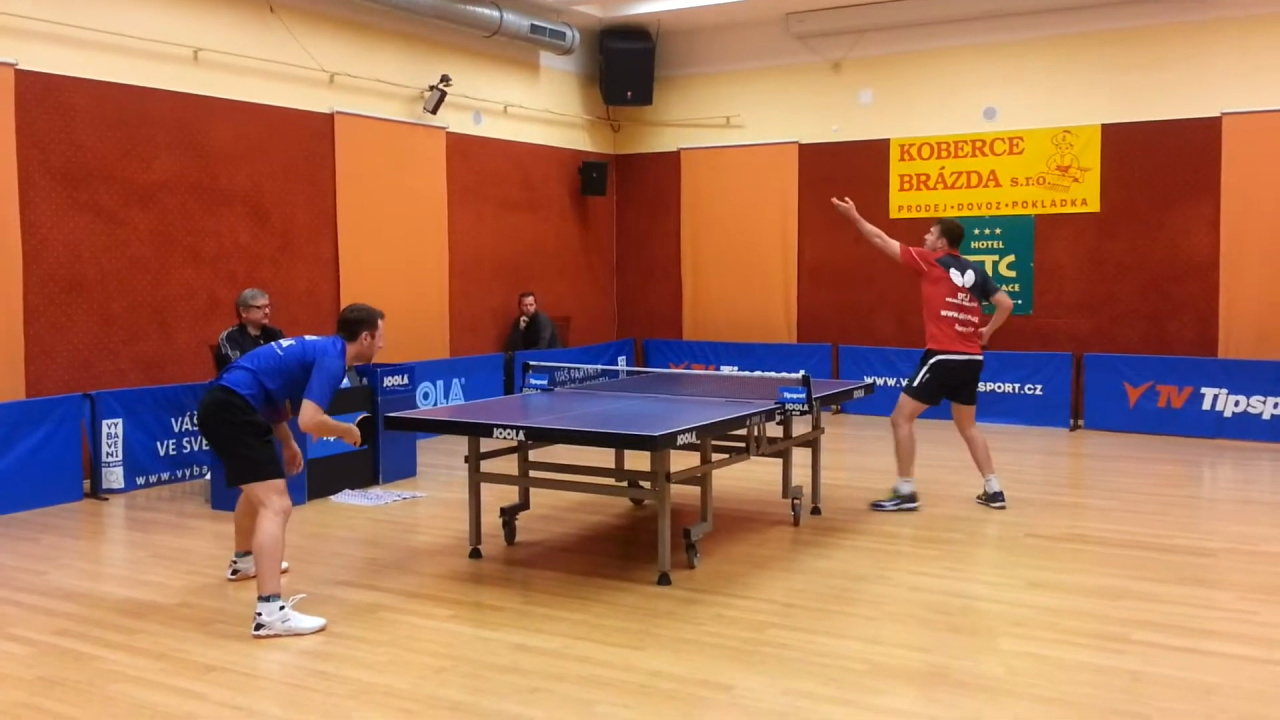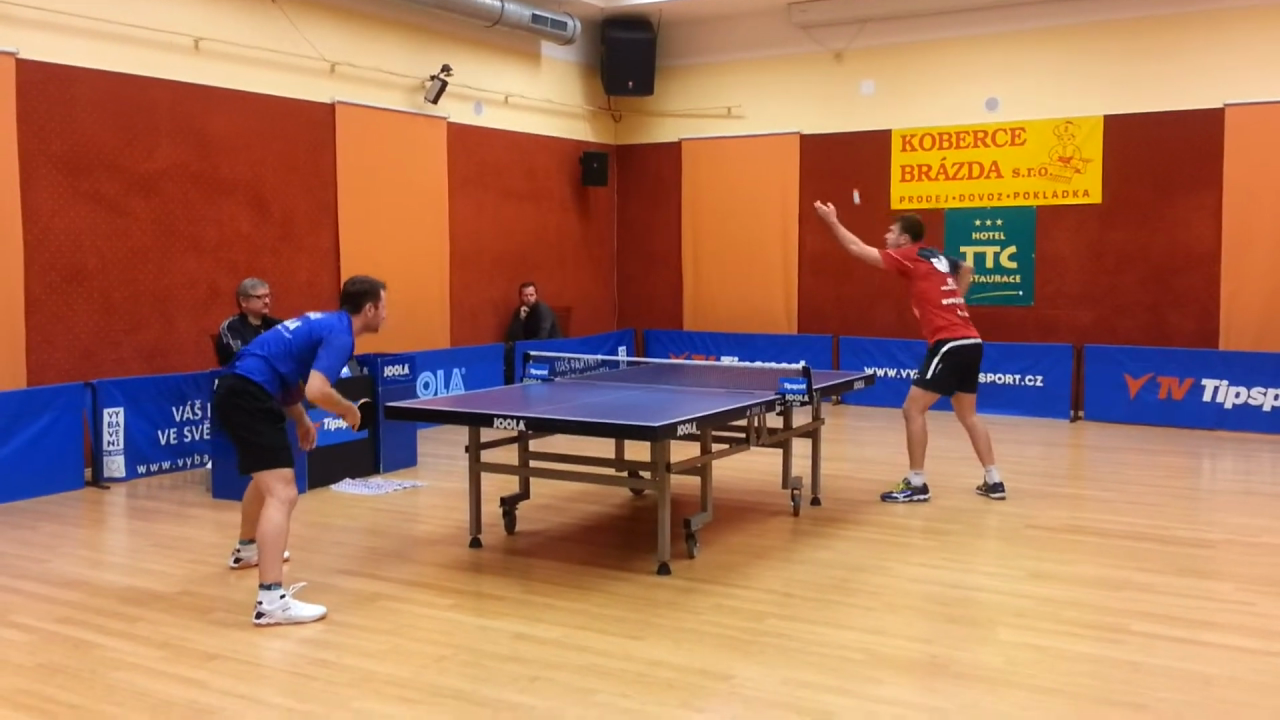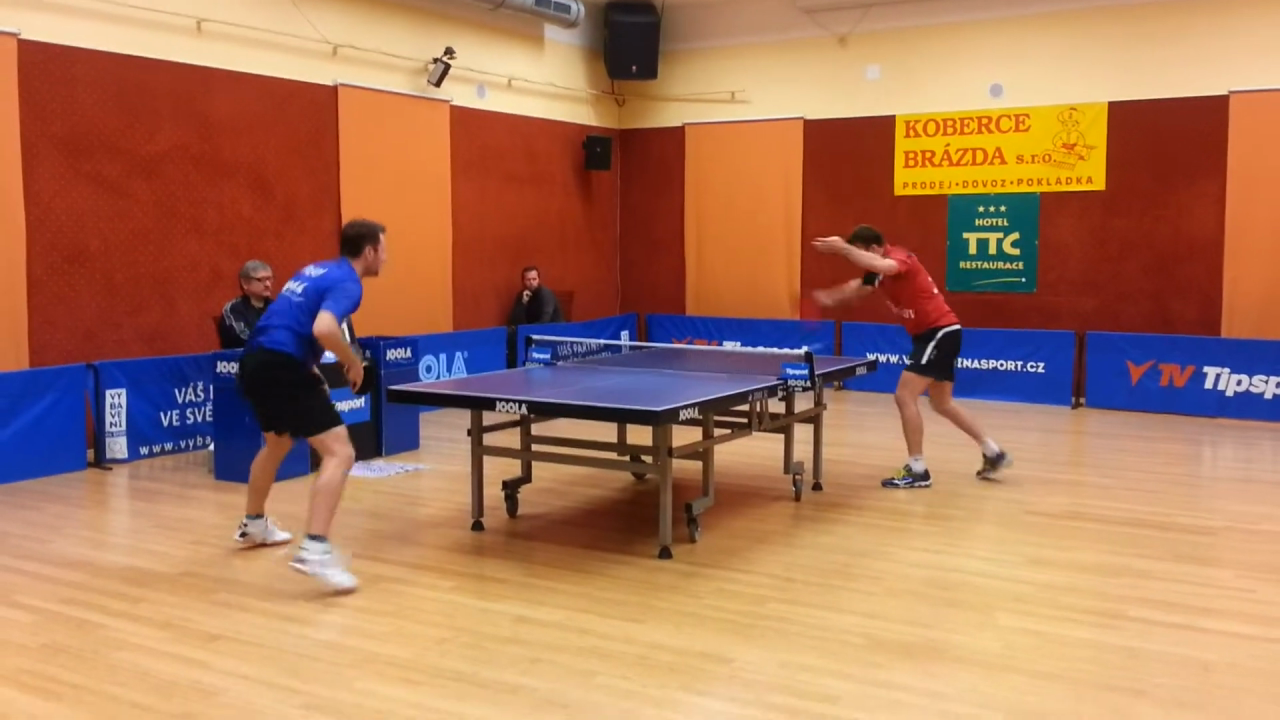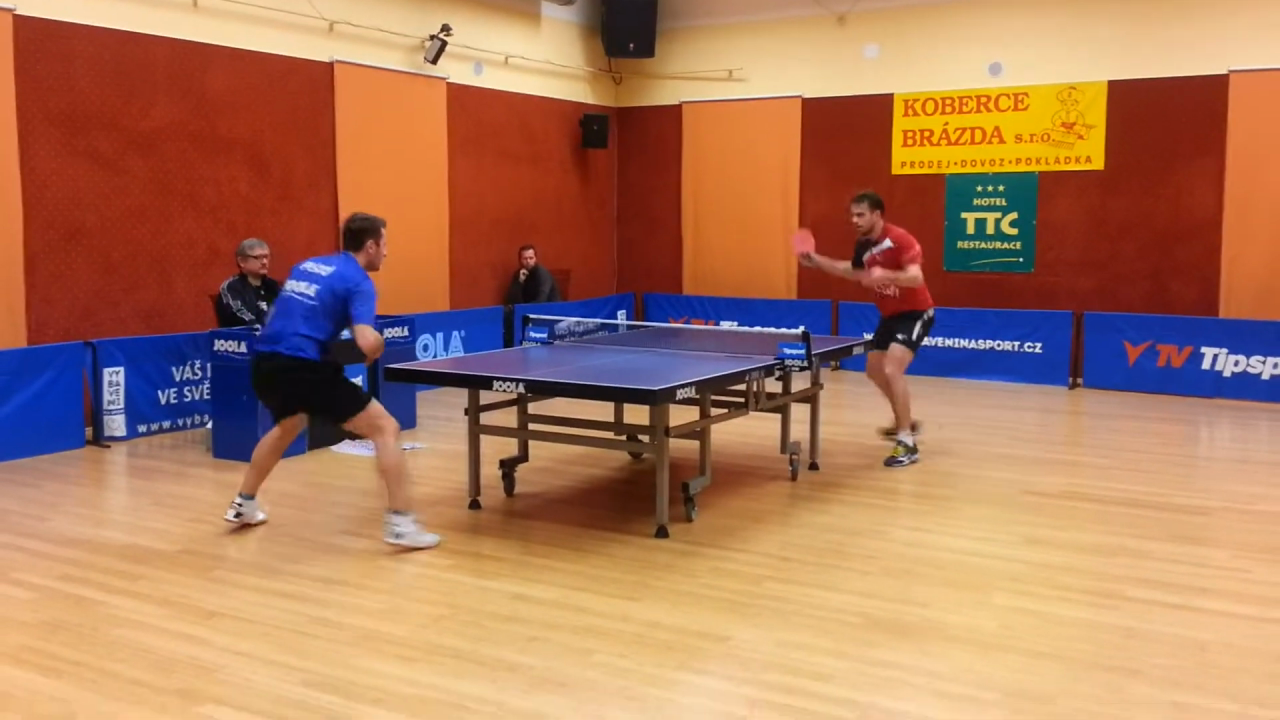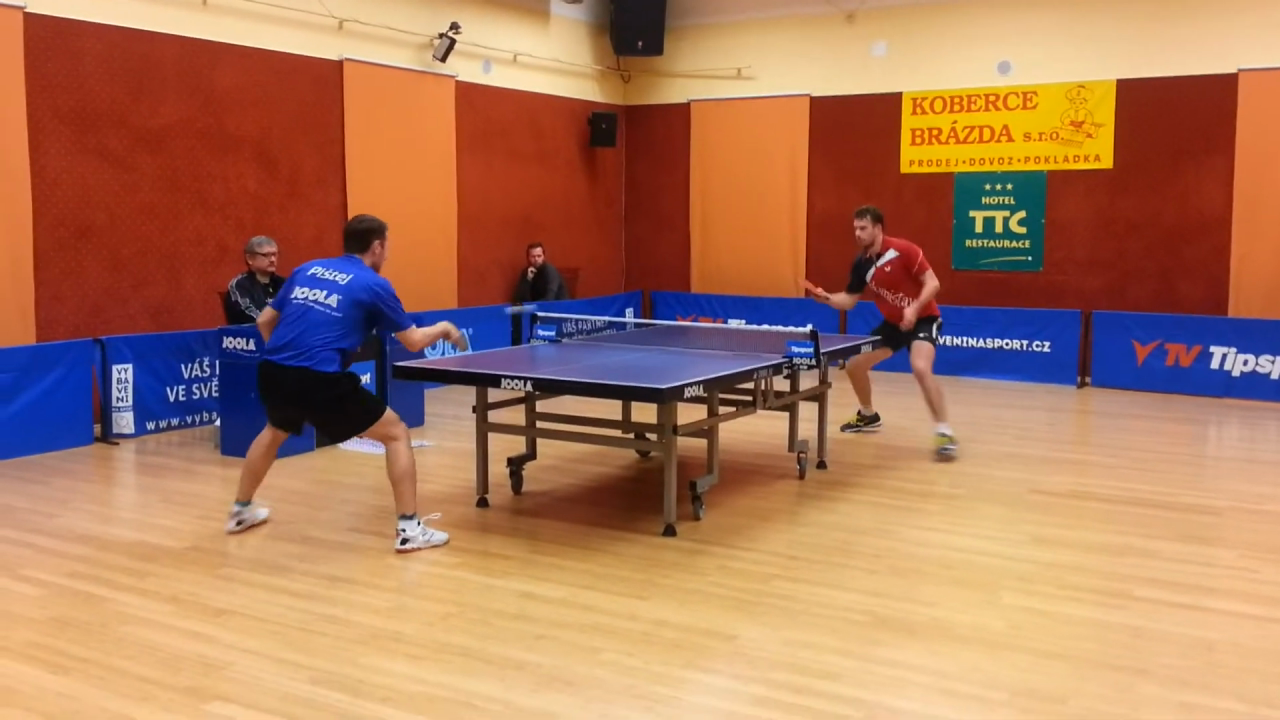
dt=0.3s
person 1, frame 1
left shoulder: (319, 347)
right shoulder: (332, 359)
right elbow: (309, 420)
left wrist: (287, 443)
right wrist: (346, 431)
left hip: (221, 403)
right hip: (233, 410)
left knee: (258, 488)
right knee: (275, 505)
left ankle: (243, 560)
right ankle: (270, 612)
person 1, frame 2
left shoulder: (323, 323)
right shoulder: (340, 335)
right elbow: (316, 391)
left wrist: (301, 419)
right wrist: (349, 411)
left hip: (234, 390)
right hip: (248, 398)
left knee: (267, 474)
right knee: (281, 494)
left ankle: (246, 549)
right ankle: (271, 599)
person 1, frame 3
left shoulder: (313, 272)
right shoulder: (347, 283)
right elbow: (322, 329)
left wrist: (309, 368)
right wrist: (353, 362)
left hip: (254, 359)
right hip: (282, 367)
left knee: (276, 443)
right knee: (339, 454)
left ankle: (253, 524)
right ankle: (313, 550)
person 1, frame 4
left shoulder: (306, 266)
right shoulder: (357, 281)
left elbow: (279, 318)
right elbow: (367, 342)
right wrist: (378, 346)
left hip: (265, 363)
right hip: (302, 367)
left knee: (287, 426)
right knee: (385, 428)
left ankle: (243, 505)
right ankle: (400, 524)
person 1, frame 5
left shoulder: (306, 270)
right shoulder: (373, 285)
left elbow: (265, 320)
right elbow: (413, 341)
right wrist: (444, 329)
left hip: (274, 374)
right hip: (323, 382)
left knee: (274, 433)
right knee: (397, 436)
left ankle: (241, 508)
right ankle: (410, 528)
person 2, frame 1
left shoulder: (930, 261)
right shoulder: (975, 272)
left elbow: (882, 241)
right elbow: (1005, 304)
left wrist: (853, 216)
right wrist: (987, 330)
left hip: (942, 357)
right hip: (971, 358)
left knee: (900, 418)
right knee: (967, 425)
left ankle: (905, 492)
right ankle: (994, 490)
person 2, frame 2
left shoulder: (909, 256)
right shoulder: (939, 258)
left elbow: (859, 250)
right elbow: (966, 269)
left wrist: (832, 221)
left hip: (949, 344)
right hip: (970, 343)
left knee: (913, 409)
right knee: (968, 414)
left ankle: (916, 483)
right ankle: (994, 481)
person 2, frame 3
left shoulder: (897, 257)
right shoulder: (877, 272)
left elbow: (887, 268)
right elbow: (859, 286)
left wrist: (844, 249)
right wrist: (834, 296)
left hip: (940, 332)
right hip: (931, 334)
left knee: (904, 396)
right knee: (942, 403)
left ankle: (917, 470)
right ankle: (993, 452)
person 2, frame 4
left shoulder: (900, 239)
right shoulder: (863, 244)
left elbow: (916, 278)
right elbow: (852, 271)
left wrist: (887, 277)
right wrist: (817, 261)
left hip: (914, 313)
right hip: (891, 315)
left knee: (891, 371)
right knee: (874, 369)
left ankle: (907, 443)
right ankle: (904, 422)
person 2, frame 5
left shoulder: (903, 250)
right shoulder: (860, 262)
left elbow: (933, 283)
right elbow: (847, 302)
left wrist: (915, 306)
right wrist: (824, 297)
left hip: (923, 319)
right hip: (890, 323)
left knee: (921, 369)
right knee: (855, 367)
left ankle: (944, 433)
right ankle: (868, 415)
